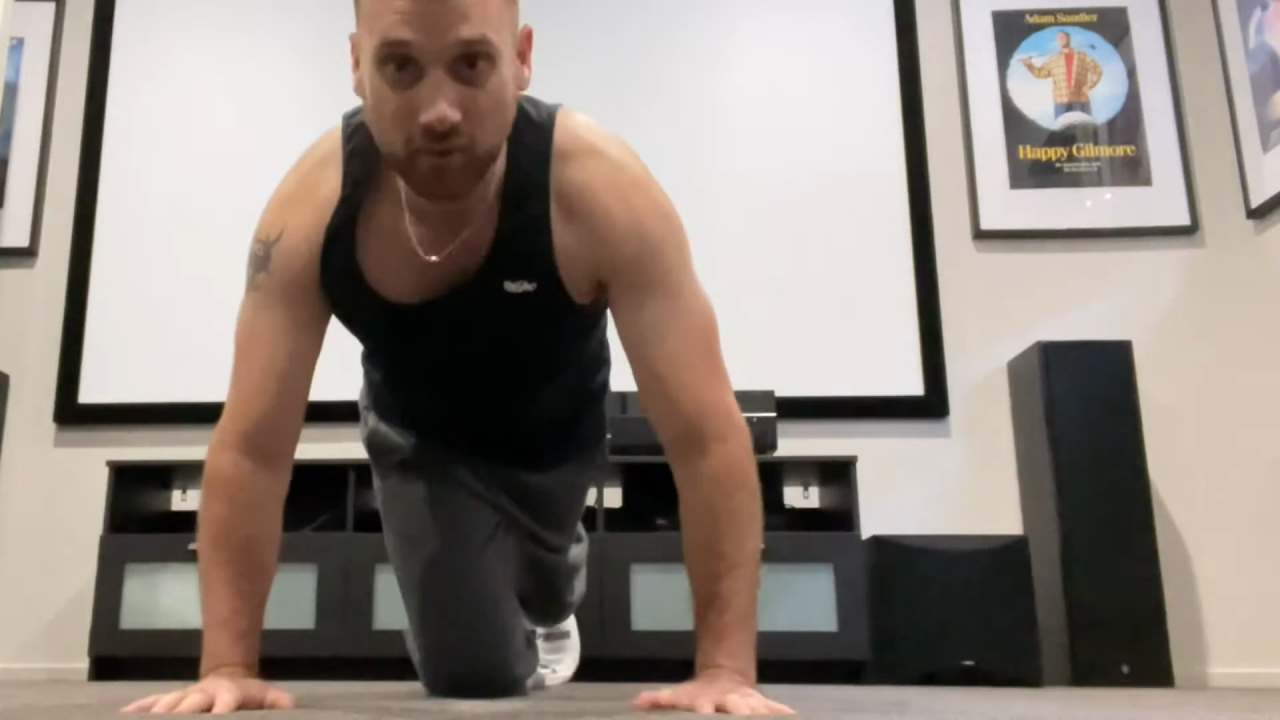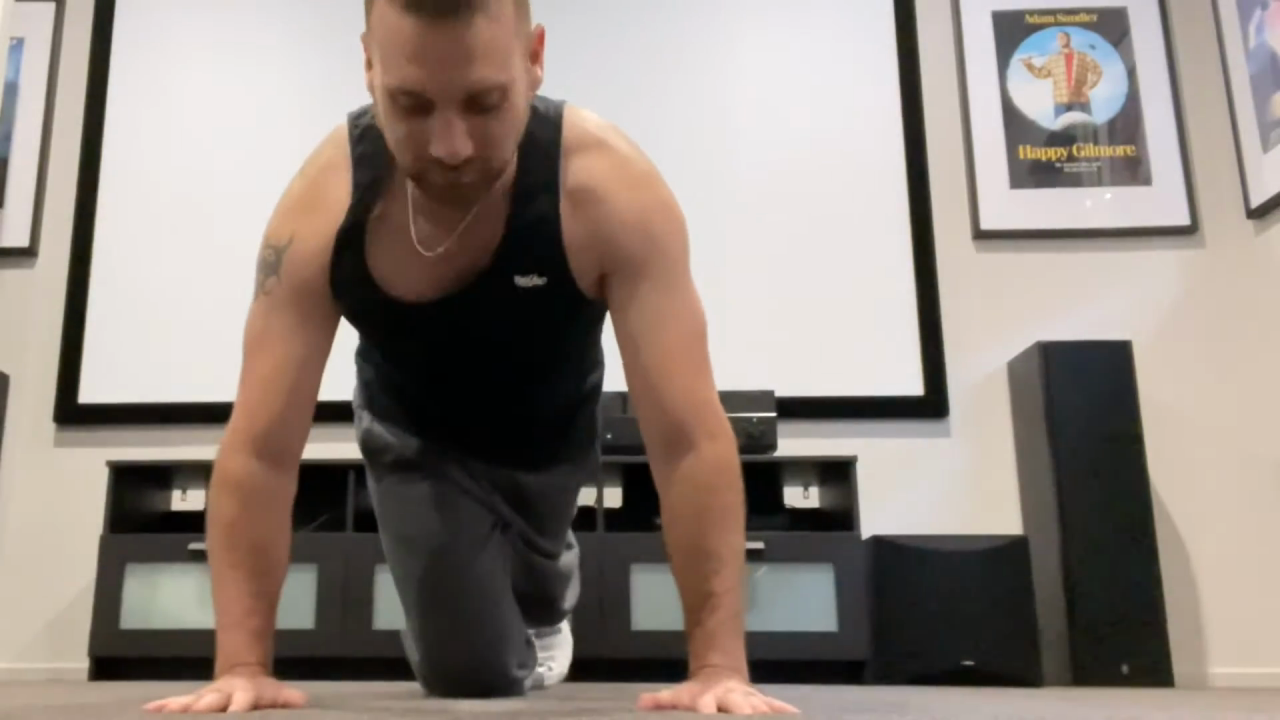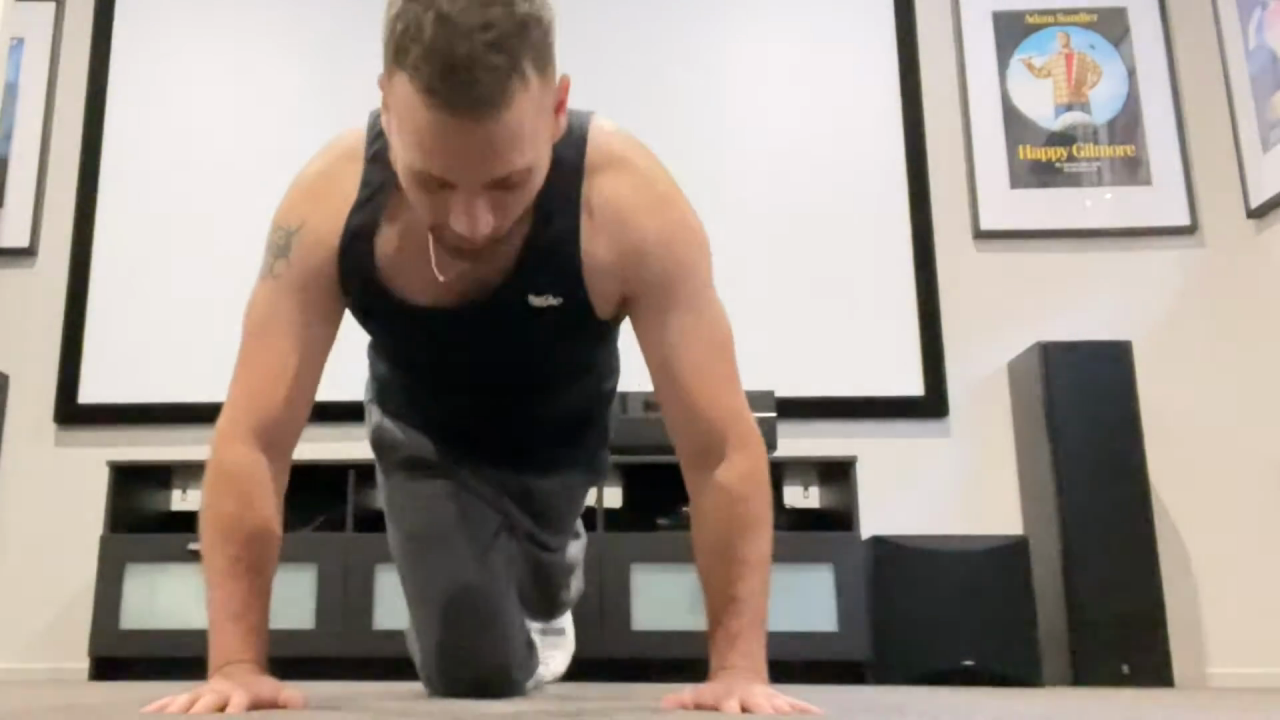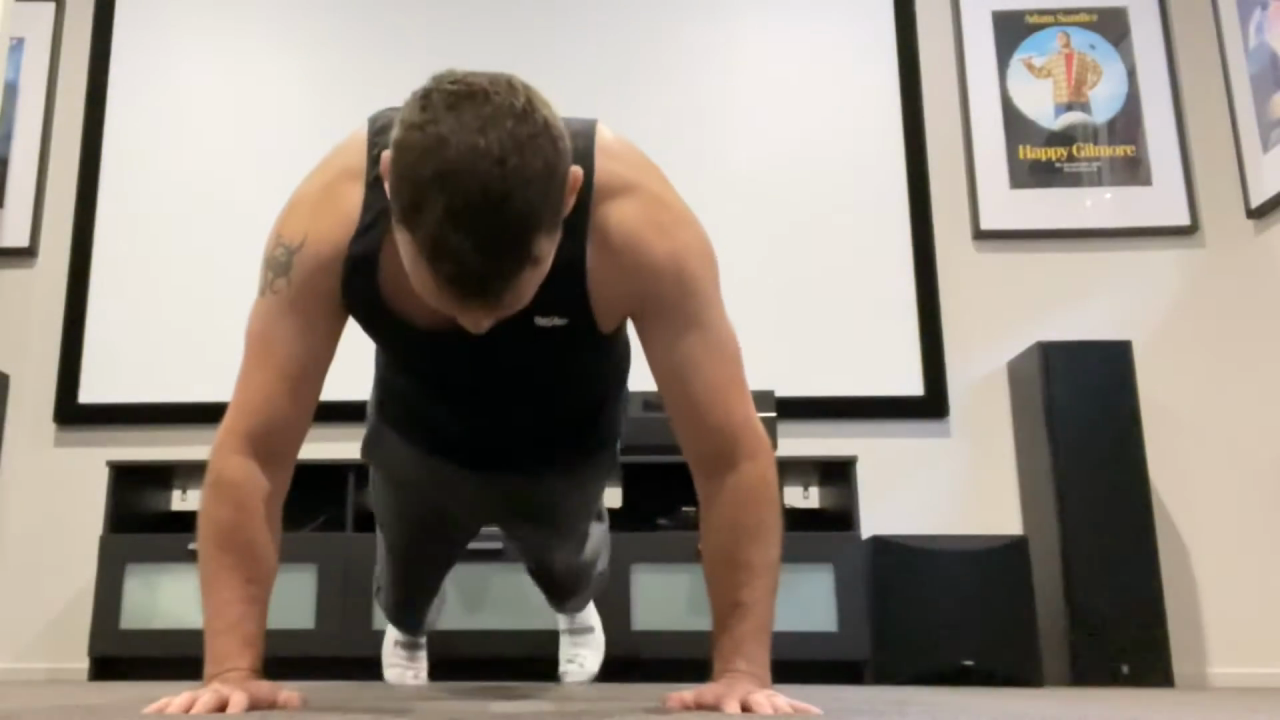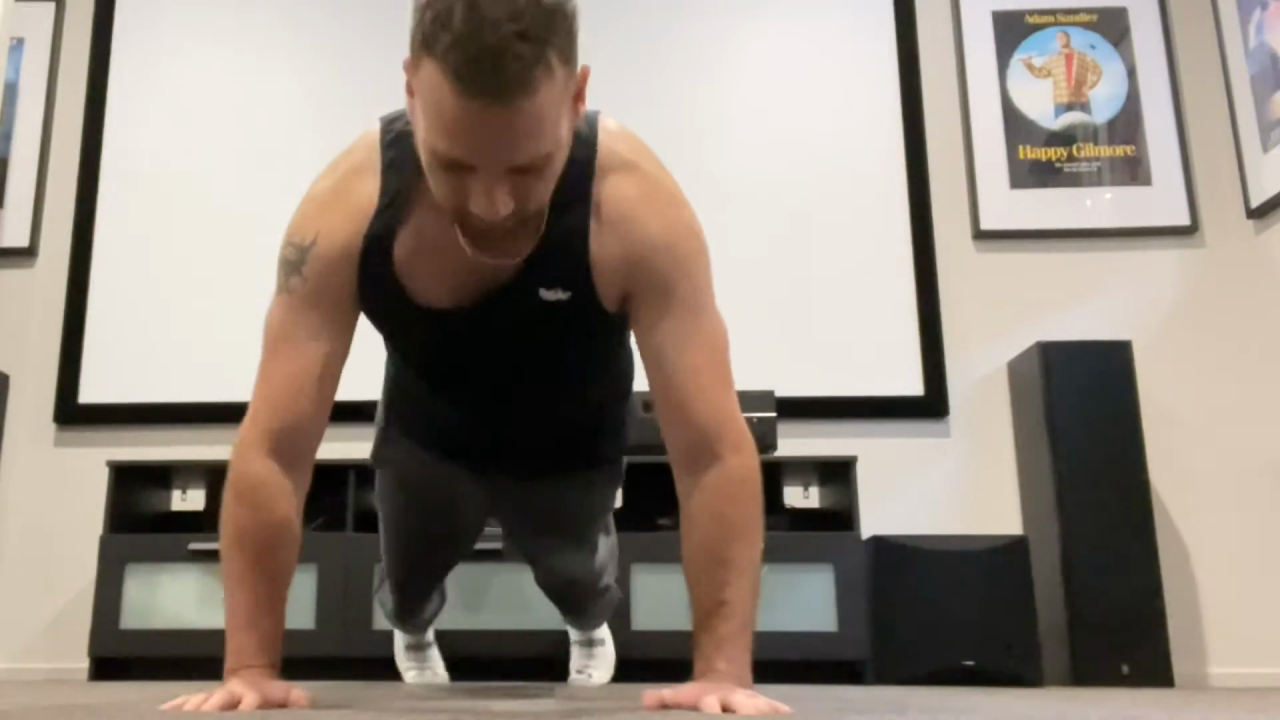
dt=1s
person 1, frame 1
left shoulder: (599, 188)
right shoulder: (313, 204)
left elbow: (707, 437)
right elbow: (250, 449)
left hip: (558, 426)
right hip: (416, 430)
left knee: (541, 588)
left ankle: (550, 616)
right ankle: (520, 650)
person 1, frame 2
left shoulder: (609, 185)
right shoulder: (321, 205)
left elbow: (687, 438)
right elbow: (260, 452)
left hip: (552, 425)
right hip: (411, 428)
left knee: (535, 591)
left ankle: (544, 617)
right ankle: (522, 651)
person 1, frame 3
left shoulder: (631, 204)
right shoulder: (329, 202)
left elbow: (721, 450)
right elbow: (250, 440)
left hip: (563, 431)
right hip: (423, 435)
left knee: (543, 568)
left ankle: (548, 613)
right ankle: (519, 653)
person 1, frame 4
left shoulder: (638, 221)
right shoulder: (332, 212)
left elbow: (733, 456)
right elbow: (250, 451)
left hip: (570, 438)
right hip: (415, 430)
left knee: (565, 559)
right knee: (407, 566)
left ankle: (575, 608)
right ankle: (405, 631)
person 1, frame 5
left shoulder: (635, 204)
right shoulder: (347, 205)
left elbow: (714, 452)
right elbow: (273, 453)
left hip: (572, 449)
right hip: (423, 439)
left knee: (576, 579)
right knee: (409, 579)
left ankle: (589, 629)
right ankle: (413, 632)
